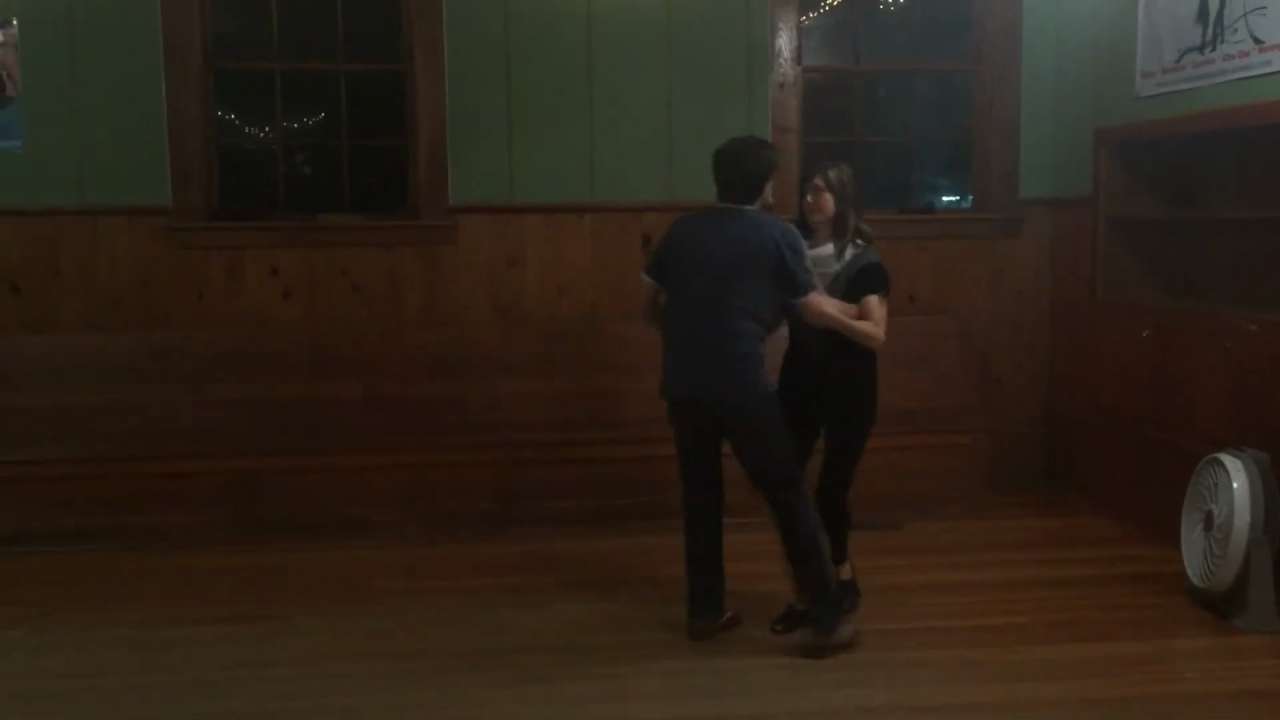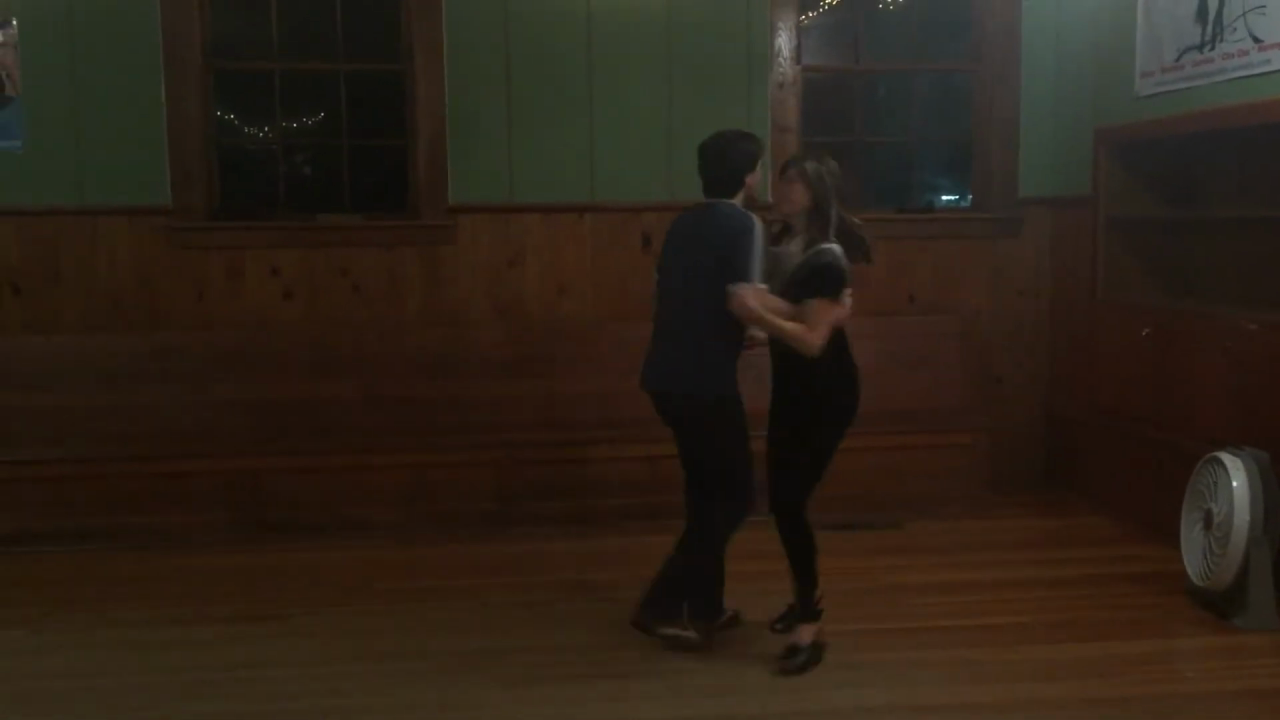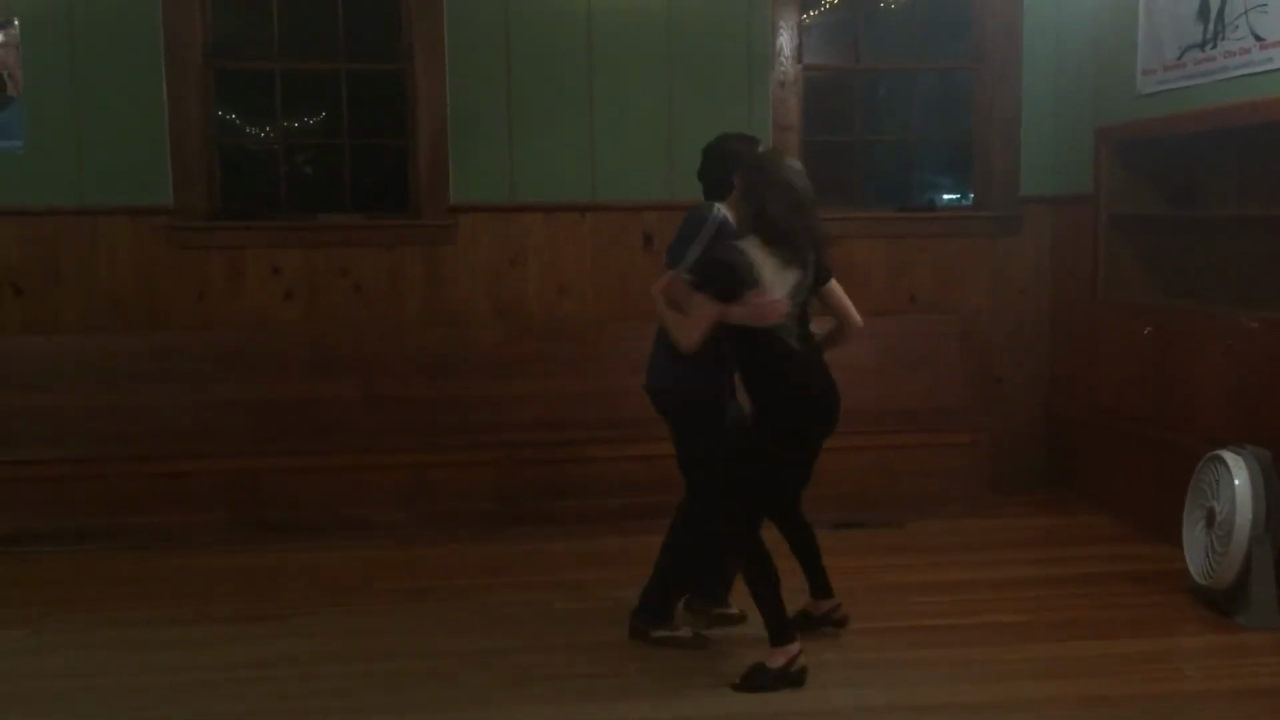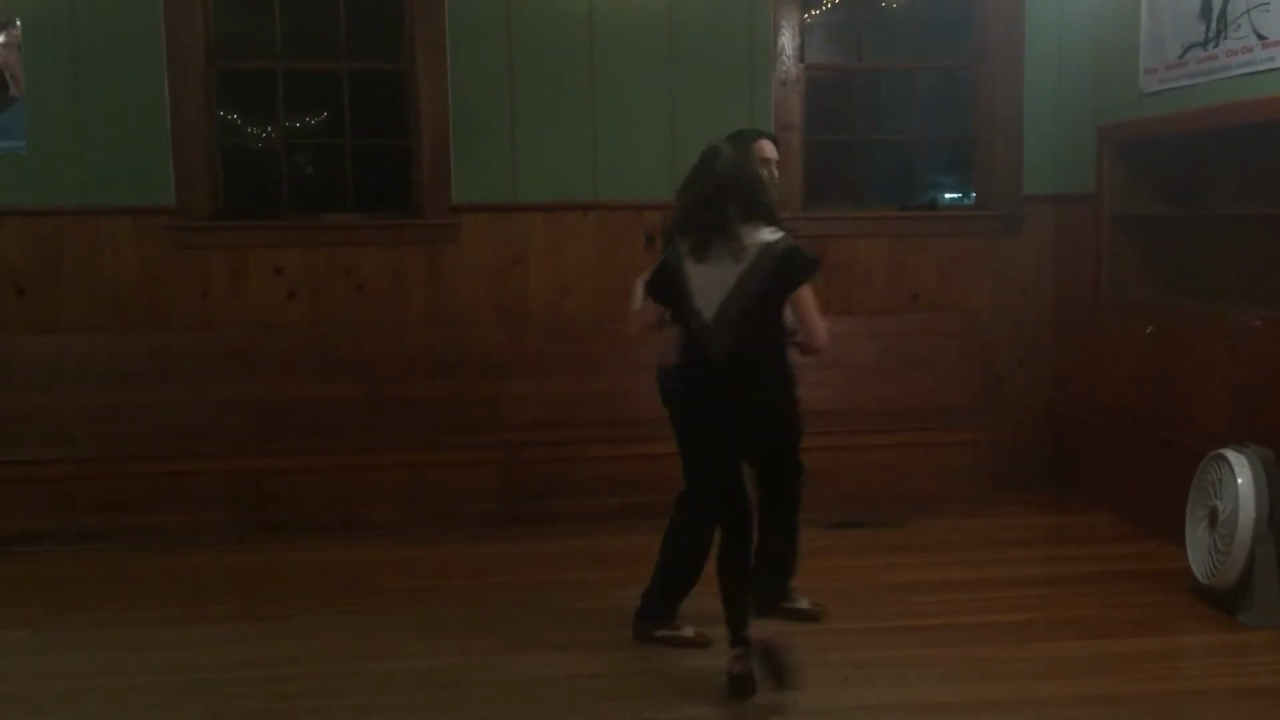
dt=0.2s
person 1, frame 1
left shoulder: (864, 263)
left elbow: (876, 335)
left hip: (848, 390)
right hip: (798, 383)
left knee: (831, 491)
left ankle: (842, 566)
right ankle: (806, 596)
person 1, frame 2
left shoulder: (823, 261)
right shoulder: (790, 249)
left elbow: (812, 341)
left wrist: (759, 311)
right wrist: (765, 319)
left hip: (825, 394)
right hip: (794, 391)
left knee: (788, 499)
right knee: (785, 492)
left ankle: (809, 629)
right ankle: (806, 598)
person 1, frame 3
left shoulder: (729, 258)
right shoulder: (807, 253)
left elbow: (688, 338)
right elbow: (852, 323)
left wrist: (668, 296)
left hip: (780, 404)
right hip: (819, 395)
left knee: (741, 521)
right knee: (784, 503)
left ankle: (785, 654)
right ankle: (825, 601)
person 1, frame 4
left shoulder: (680, 254)
right shoulder: (780, 252)
left elbow: (642, 326)
right elbow: (816, 340)
left wrist: (666, 306)
right wrist: (804, 339)
left hip: (702, 406)
right hip: (766, 404)
left knee: (730, 523)
right knee: (780, 513)
left ankle: (741, 652)
person 2, frame 1
left shoulder: (684, 229)
right shoulder: (779, 235)
left elbow: (652, 305)
right elbow: (816, 311)
right wrist: (859, 312)
left hip: (683, 385)
right hip: (741, 387)
left knee: (701, 494)
right knee: (788, 494)
left ankle: (705, 611)
right ankle: (827, 620)
person 2, frame 2
left shoulder: (686, 222)
right shoulder: (742, 226)
left hip: (665, 375)
right hip: (698, 382)
left knee: (707, 490)
right knee: (732, 492)
left ankle: (704, 608)
right ankle: (662, 610)
person 2, frame 3
left shoulder: (713, 223)
right shoulder: (713, 224)
right wrist: (756, 313)
left hip: (701, 378)
right hip: (688, 382)
left knee: (723, 480)
right knee: (709, 489)
left ankle: (713, 597)
right ankle: (653, 615)
person 2, frame 4
left shoulder: (763, 233)
left elbow: (779, 302)
right elbow: (650, 287)
right wrist: (665, 336)
left knee: (783, 472)
left ankle: (773, 587)
right ankle: (656, 614)
